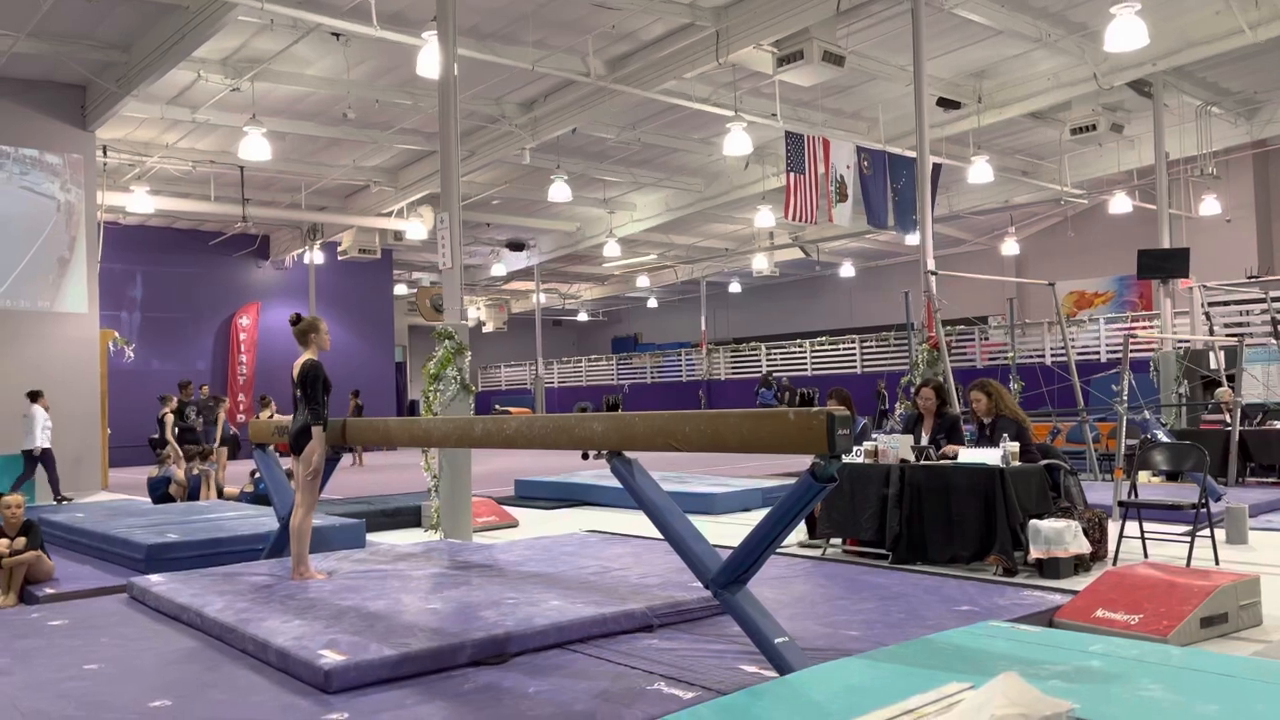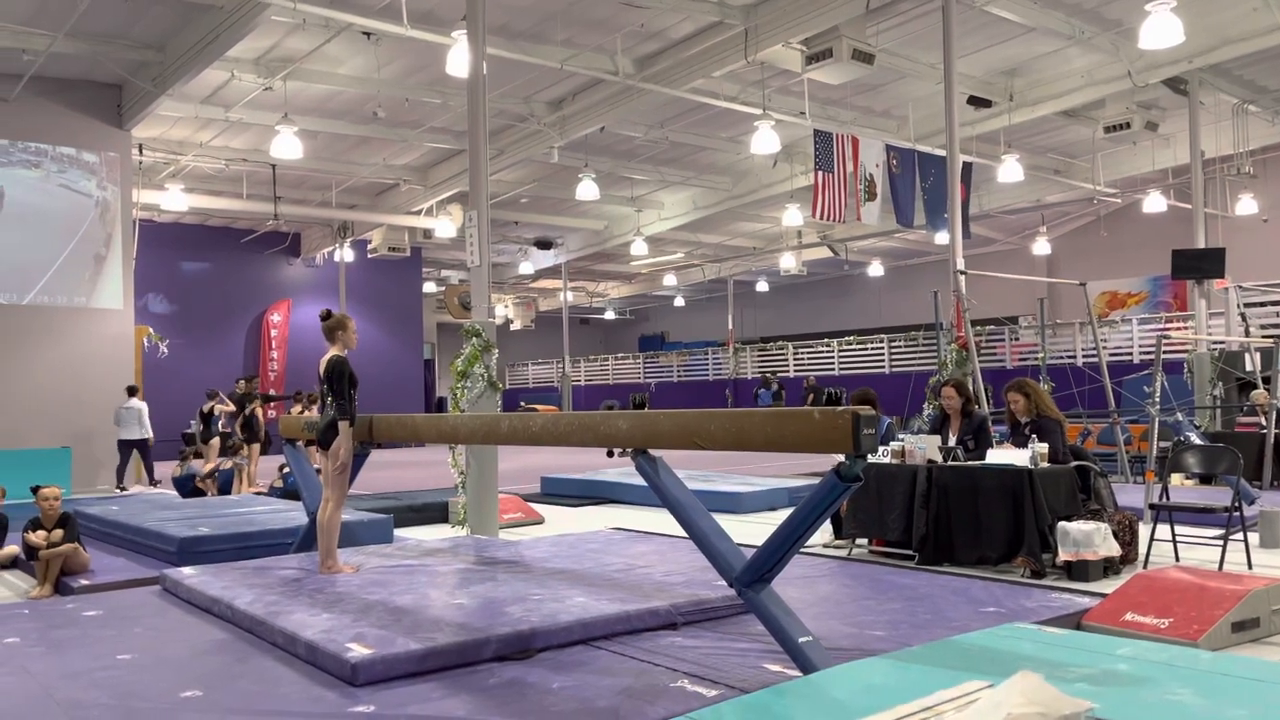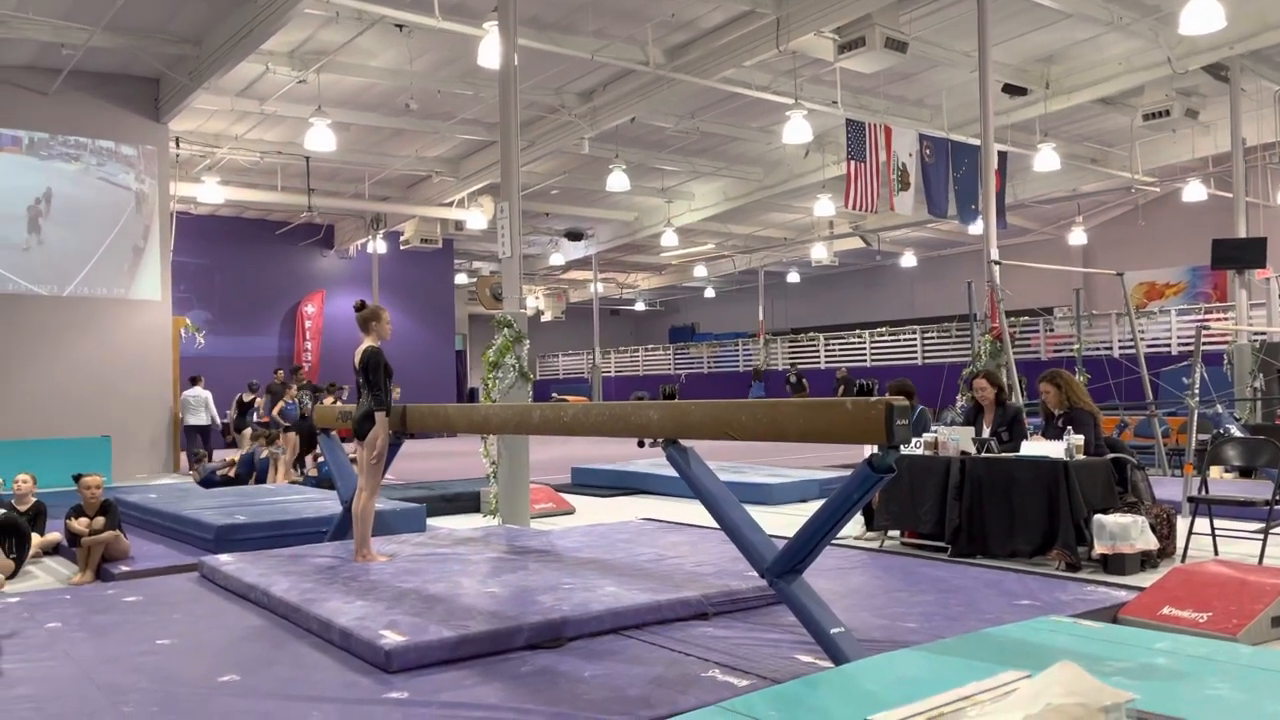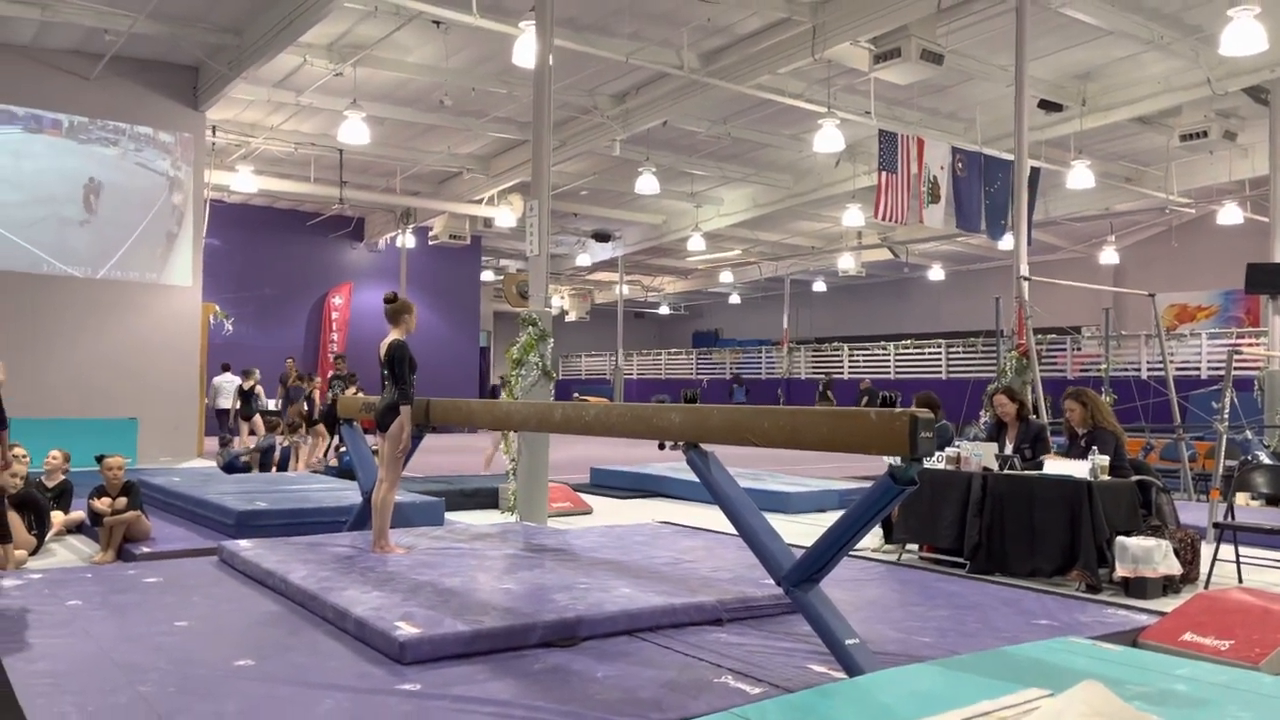
dt=1s
person 1, frame 1
left shoulder: (297, 365)
right shoulder: (314, 366)
right elbow: (315, 410)
right wrist: (319, 451)
left hip: (296, 433)
right hip: (309, 436)
left knee: (299, 504)
right knee: (307, 505)
left ankle: (298, 566)
right ankle: (302, 568)
person 1, frame 2
left shoulder: (324, 362)
right shoulder: (340, 362)
right elbow: (342, 405)
right wrist: (345, 445)
left hip: (324, 429)
right hip: (336, 432)
left knee: (327, 498)
right knee: (337, 499)
left ankle: (325, 560)
right ankle: (331, 562)
person 1, frame 3
left shoulder: (359, 352)
right shoulder: (375, 353)
right elbow: (378, 396)
right wrist: (382, 434)
left hip: (360, 419)
right hip: (372, 422)
left knee: (362, 488)
right knee: (371, 489)
left ankle: (359, 549)
right ankle: (365, 551)
person 1, frame 4
left shoulder: (384, 345)
right shoulder: (400, 346)
right elbow: (403, 389)
right wrist: (407, 428)
left hip: (382, 411)
right hip: (395, 414)
left knee: (382, 479)
right knee: (391, 481)
left ankle: (377, 540)
right ankle: (383, 542)
